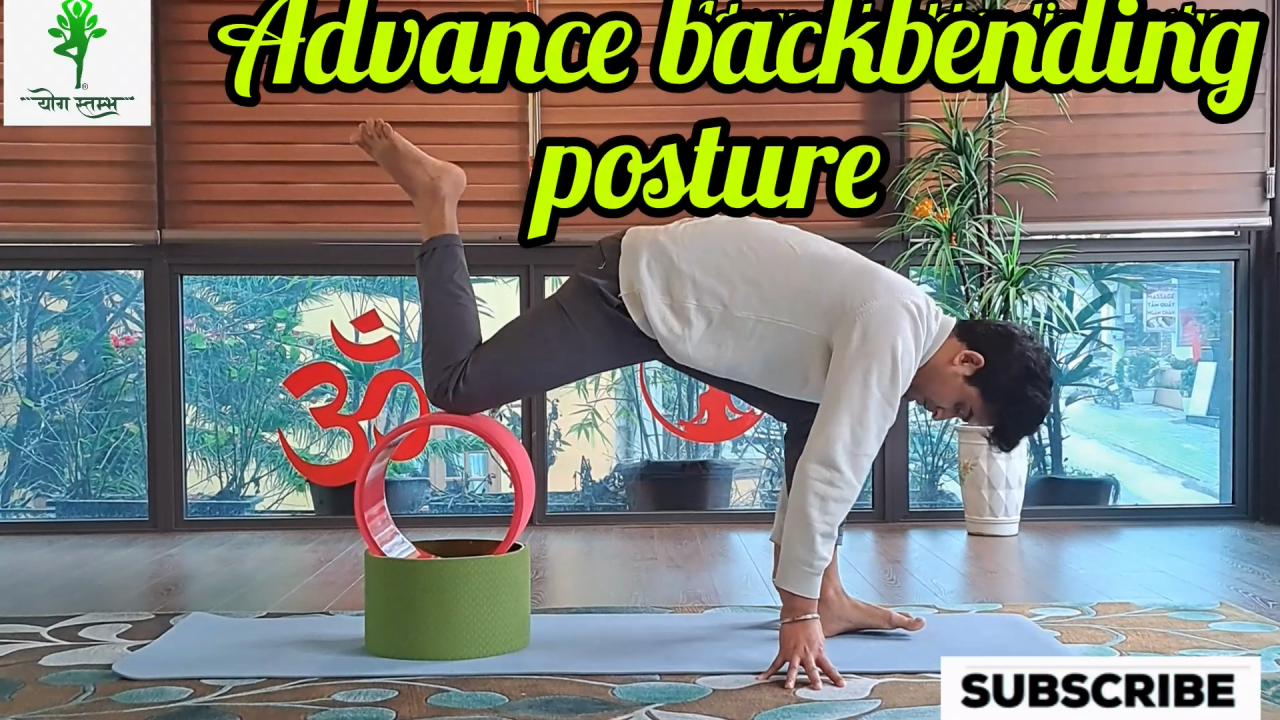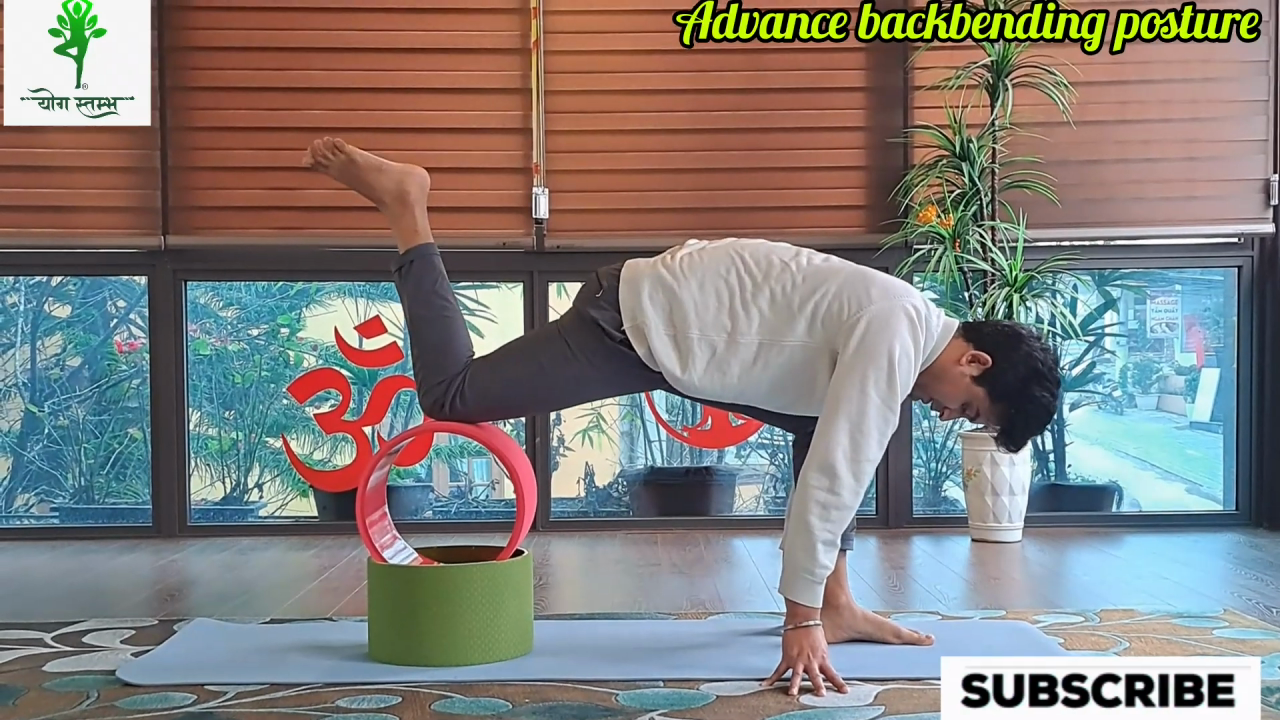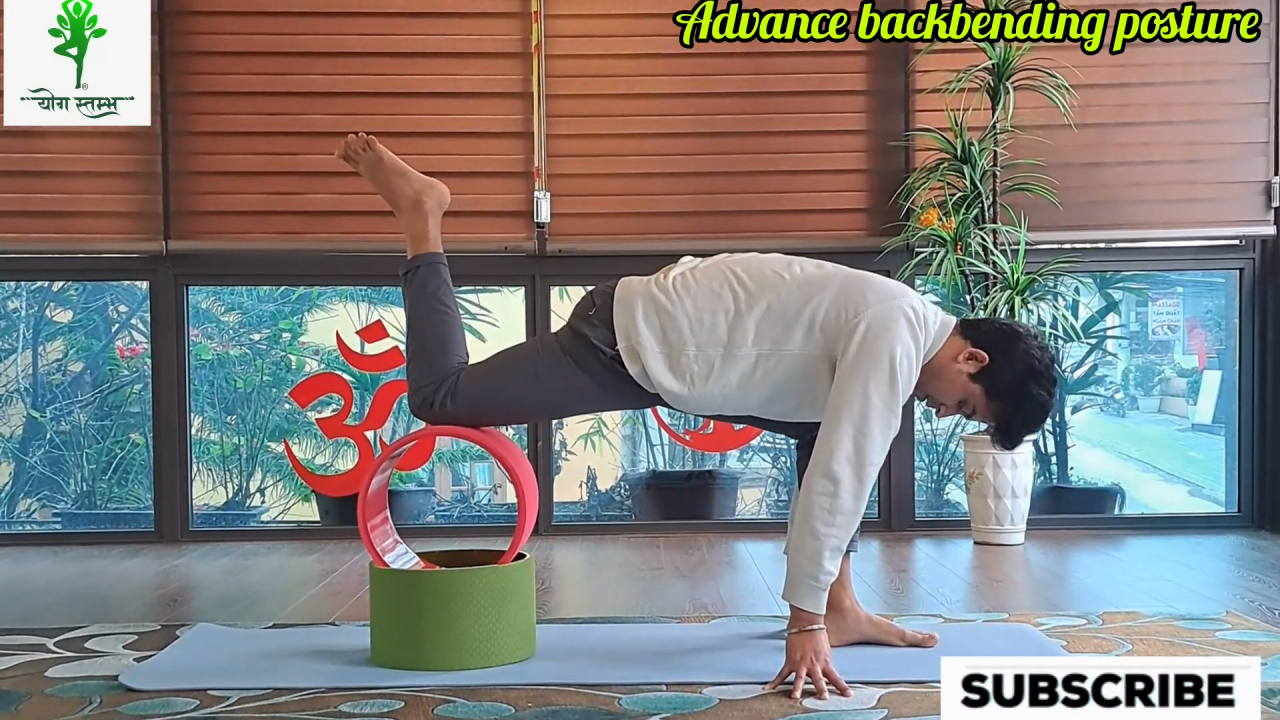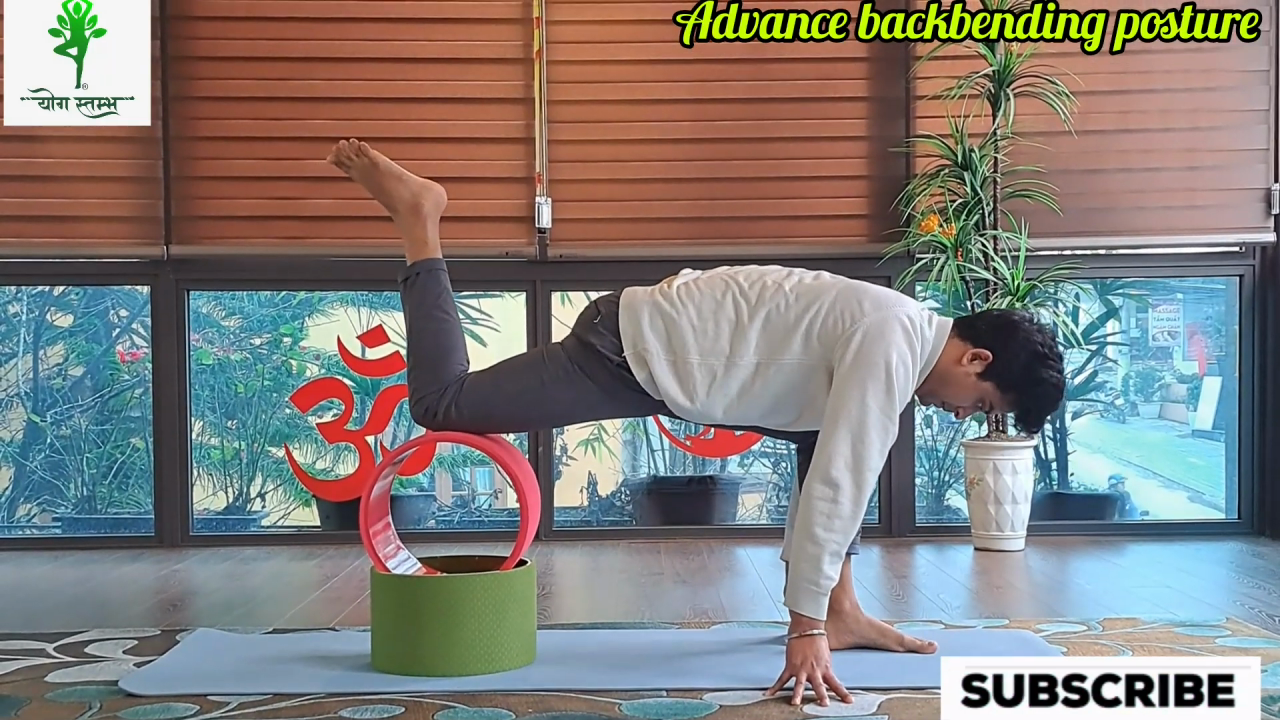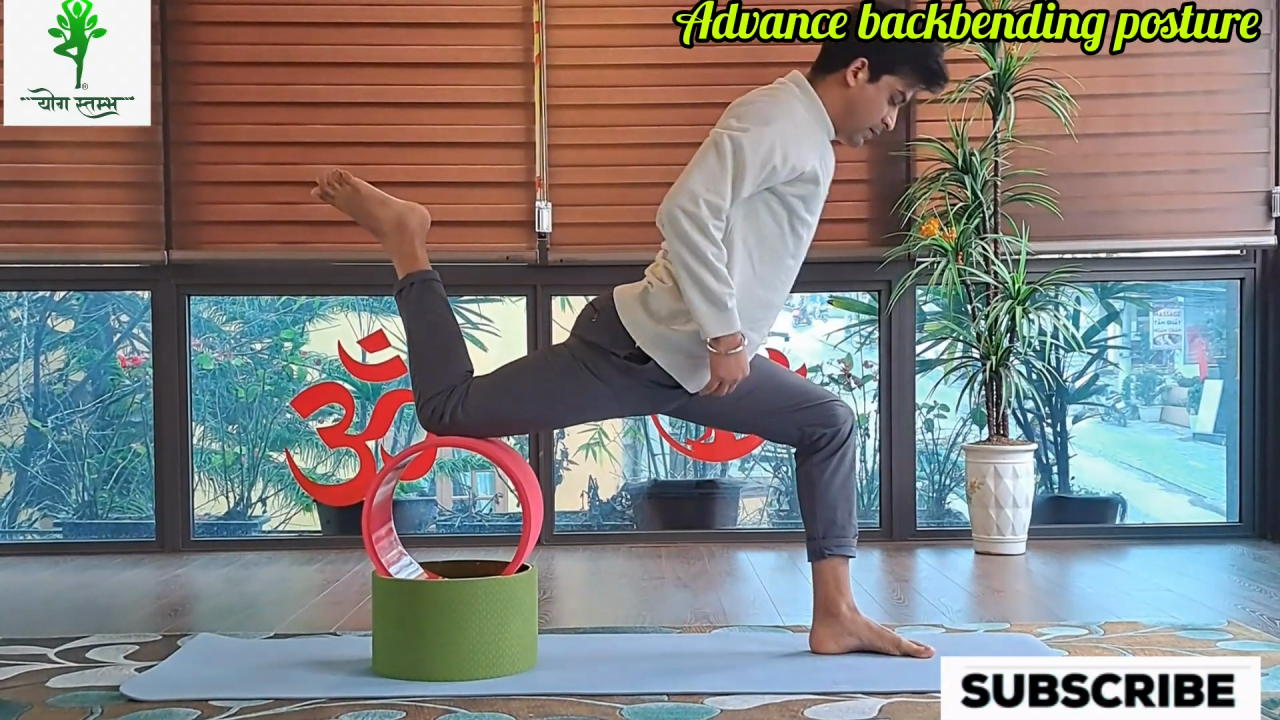
dt=1s
person 1, frame 1
left shoulder: (900, 329)
right shoulder: (893, 332)
left elbow: (824, 454)
right elbow: (832, 471)
left wrist: (817, 595)
right wrist: (799, 614)
left hip: (677, 297)
right hip: (634, 290)
left knee: (815, 411)
right knee: (457, 385)
left ankle: (835, 599)
right ankle: (436, 197)
person 1, frame 2
left shoulder: (902, 329)
right shoulder: (894, 339)
left elbow: (834, 461)
right elbow: (833, 478)
left wrist: (823, 602)
right wrist: (801, 620)
left hip: (671, 322)
right hip: (633, 322)
left knee: (823, 421)
right knee: (450, 395)
left ankle: (840, 607)
right ankle: (405, 203)
person 1, frame 3
left shoulder: (901, 329)
right shoulder: (895, 339)
left elbow: (839, 462)
right elbow: (838, 481)
left wrist: (828, 605)
right wrist: (805, 624)
left hip: (670, 333)
right hip: (627, 340)
left knee: (826, 423)
right knee: (440, 397)
left ankle: (842, 609)
right ankle: (419, 210)
person 1, frame 4
left shoulder: (901, 334)
right shoulder: (892, 346)
left elbow: (834, 469)
right elbow: (836, 487)
left wrist: (827, 605)
right wrist: (806, 626)
left hip: (668, 347)
right hip: (632, 350)
left knee: (831, 427)
right knee: (442, 403)
left ankle: (844, 612)
right ankle: (417, 216)
person 1, frame 5
left shoulder: (802, 127)
right shoulder: (782, 117)
right elbow: (689, 207)
left wrist: (733, 322)
right wrist: (725, 332)
left hip: (697, 357)
right hip: (641, 349)
left knee: (829, 427)
right knee: (450, 408)
left ankle: (834, 617)
right ankle: (403, 240)
